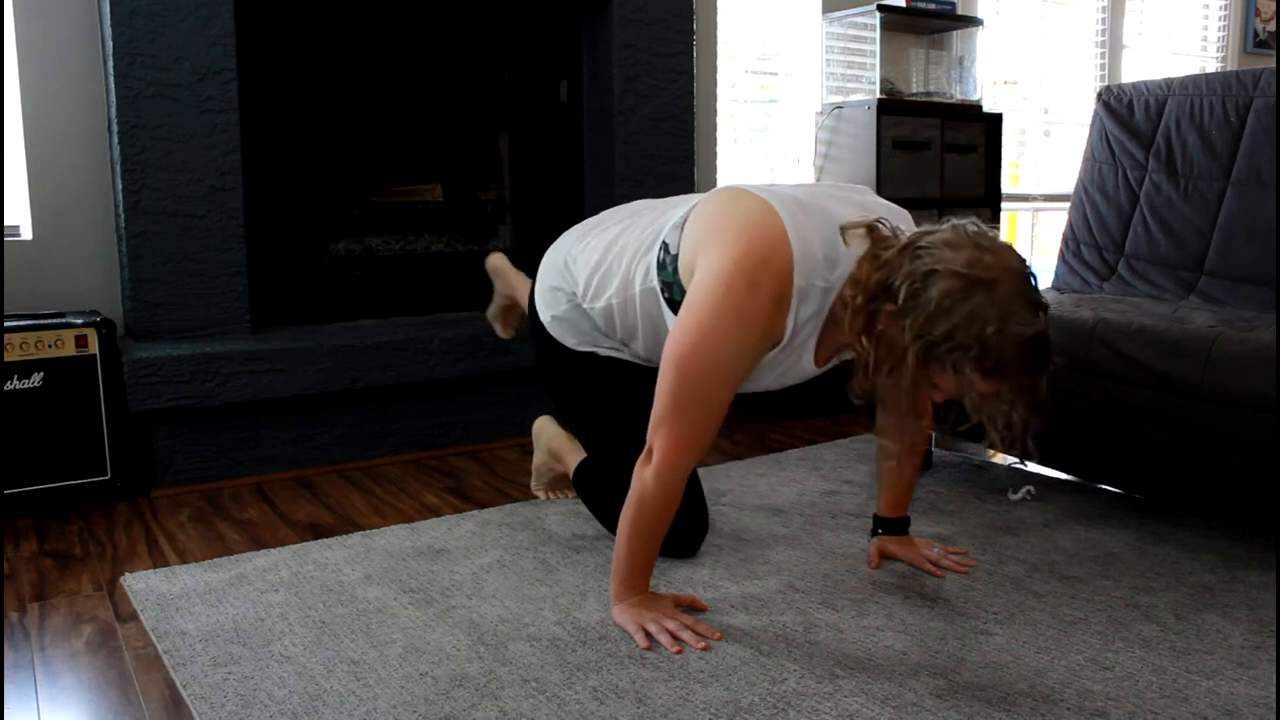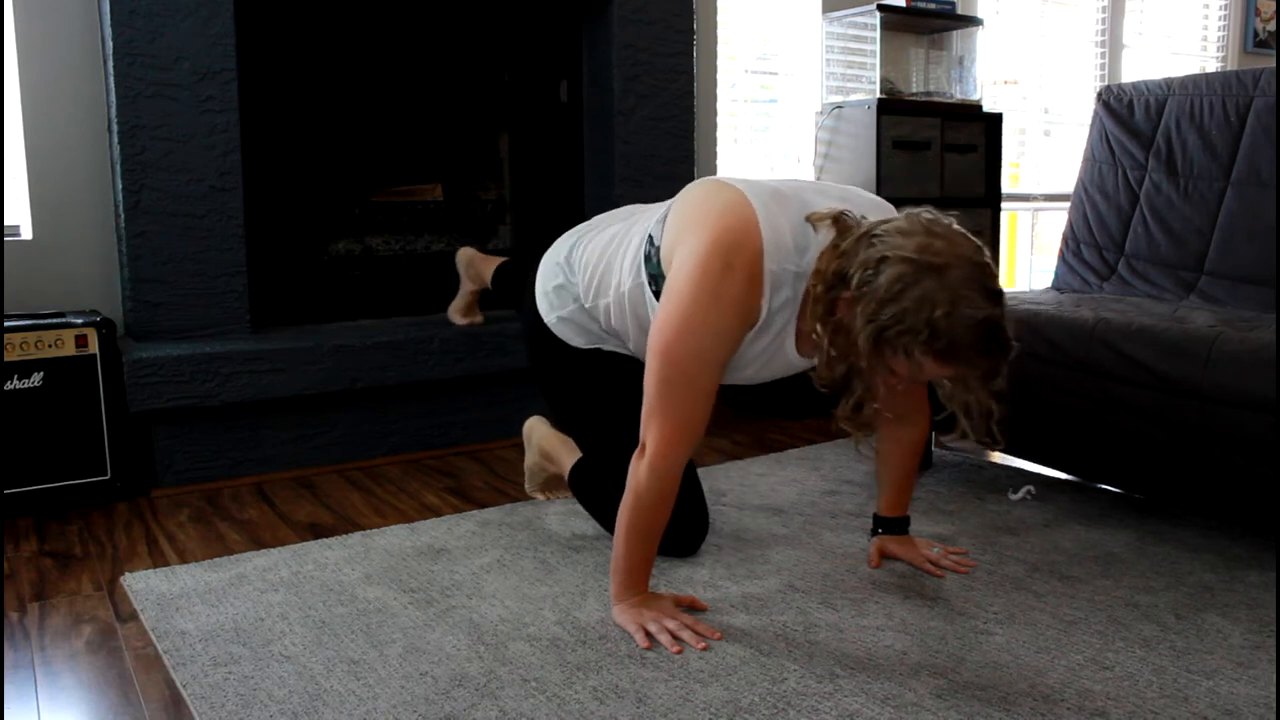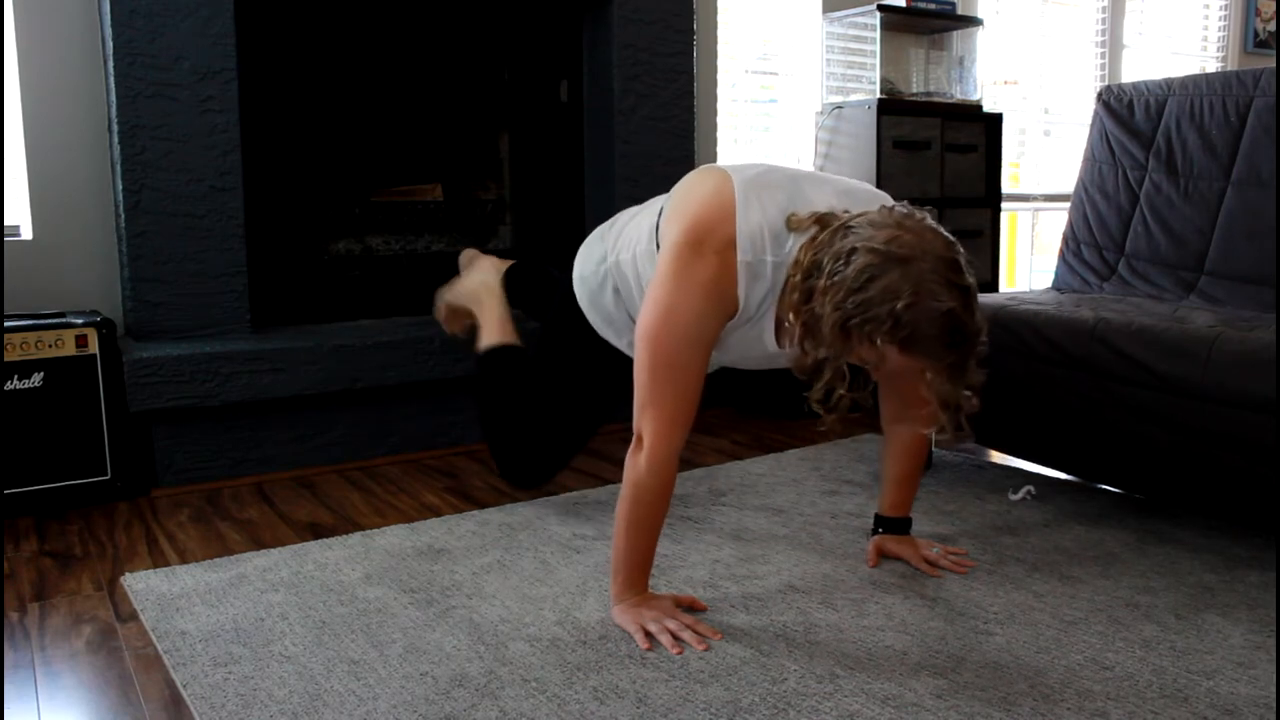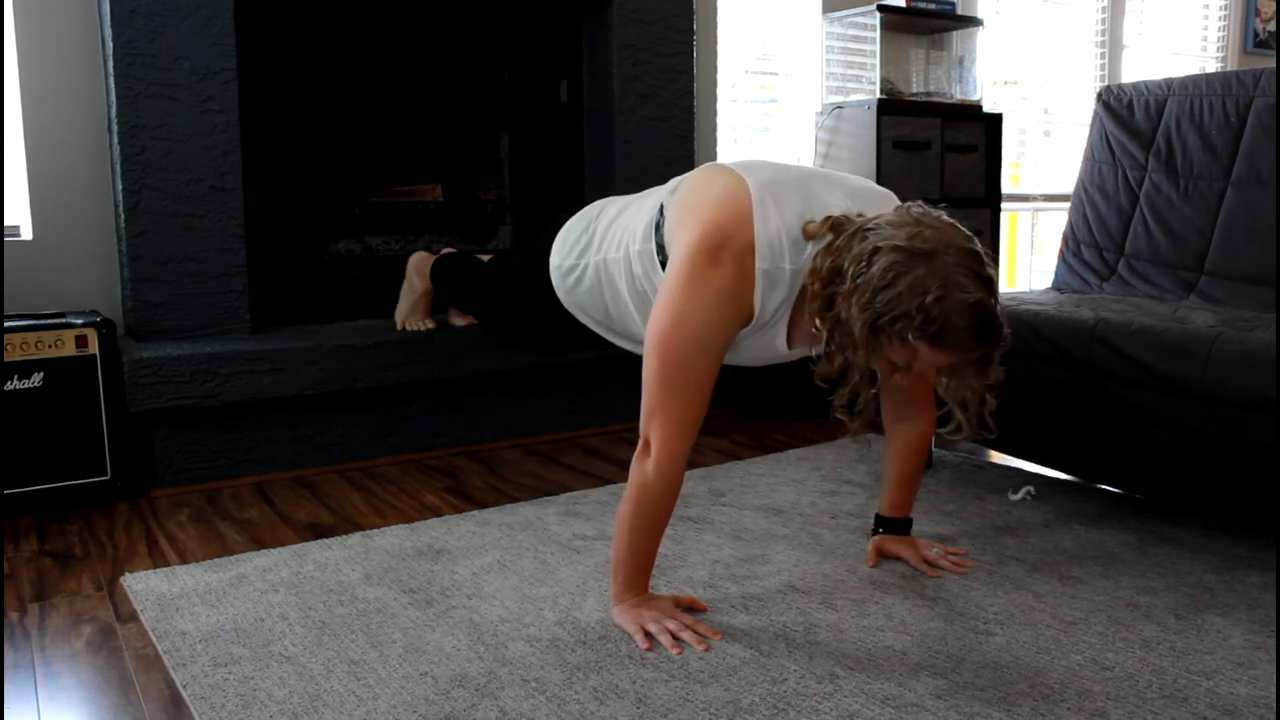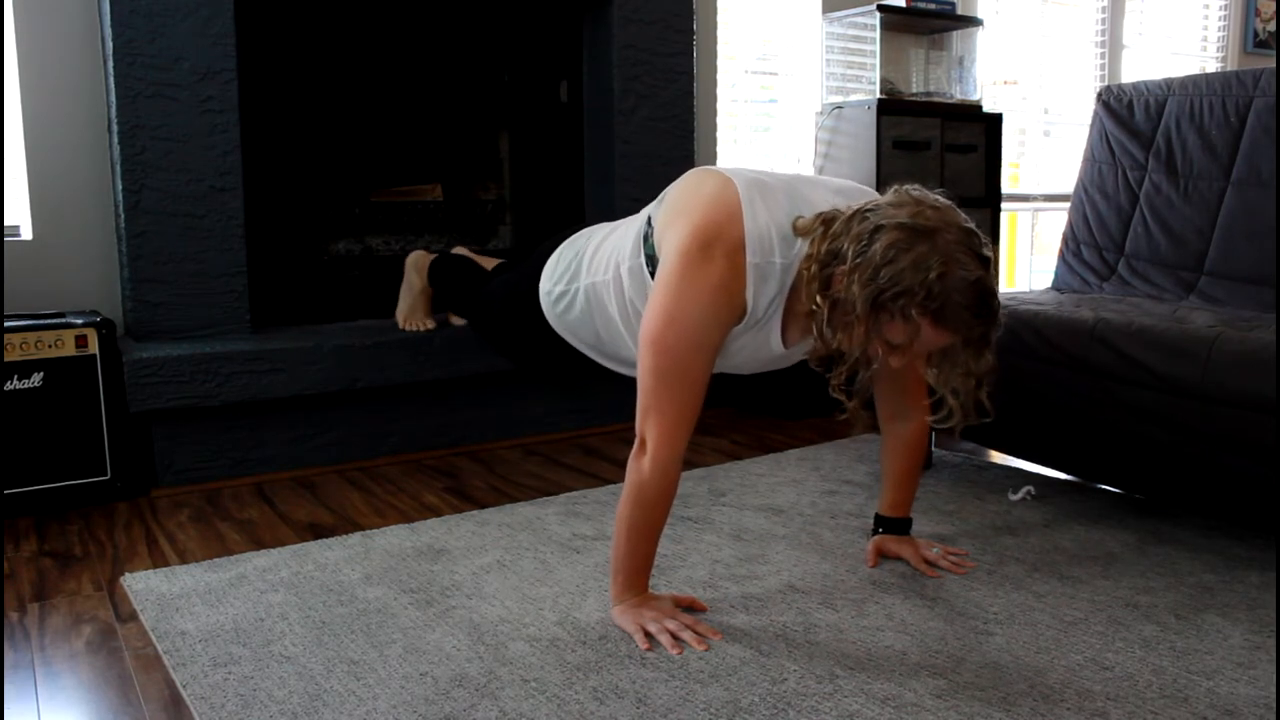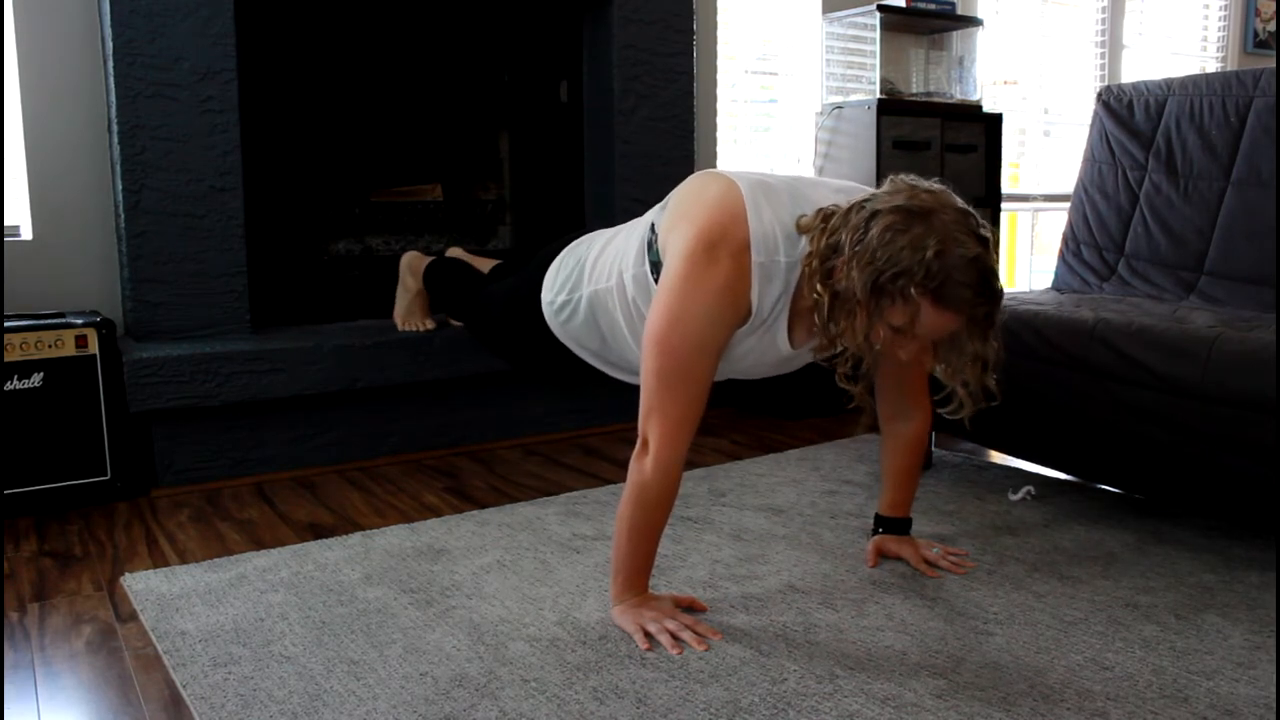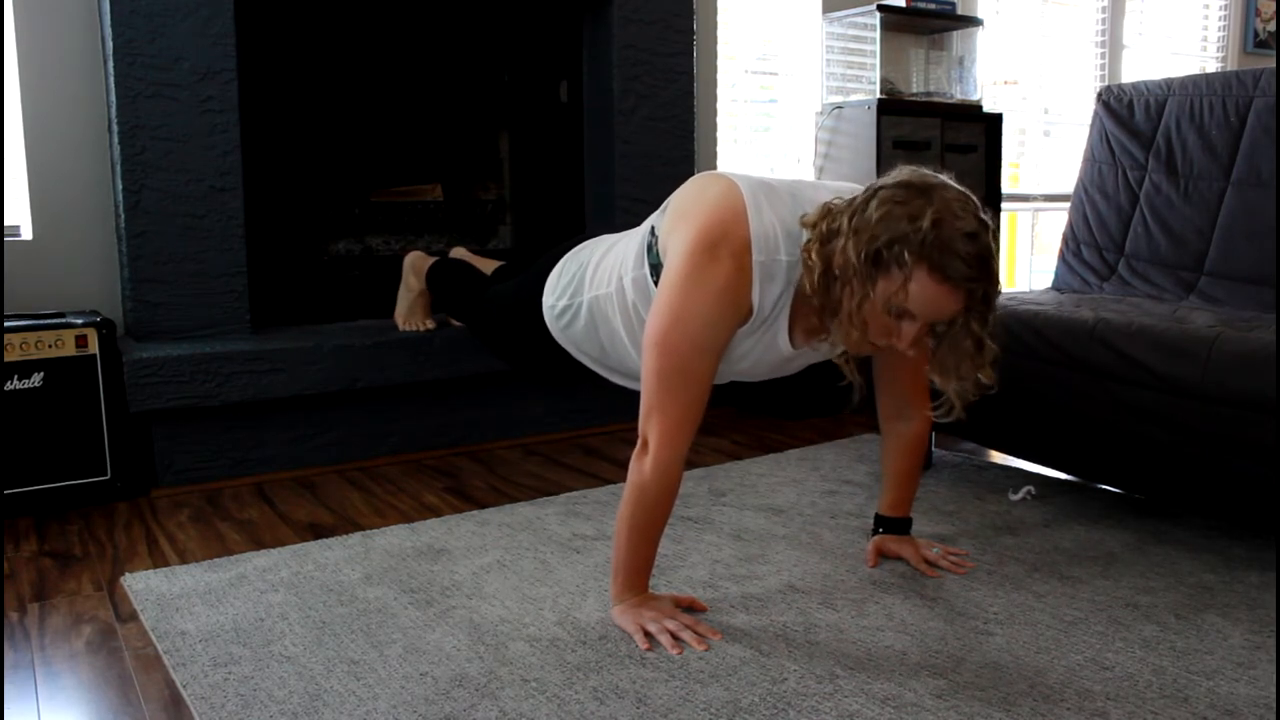
dt=0.7s
person 1, frame 1
left shoulder: (909, 272)
right shoulder: (758, 279)
left elbow: (906, 415)
right elbow: (666, 456)
left wrist: (891, 526)
right wrist: (630, 597)
left hip: (646, 281)
right hip: (582, 316)
right knee: (678, 532)
left ankle: (515, 285)
right ankle: (561, 445)
person 1, frame 2
left shoulder: (894, 265)
right shoulder: (729, 265)
left elbow: (905, 416)
right elbow: (662, 451)
left wrist: (891, 526)
right wrist: (630, 598)
left hip: (647, 287)
right hip: (580, 318)
right knee: (679, 529)
left ankle: (482, 267)
right ankle: (556, 447)
person 1, frame 3
left shoulder: (892, 262)
right shoulder: (713, 254)
left elbow: (909, 410)
right elbow: (654, 441)
left wrist: (893, 525)
right wrist: (628, 596)
left hip: (684, 312)
right hip: (613, 298)
right knee: (524, 460)
left ankle: (495, 269)
right ankle: (485, 289)
person 1, frame 4
left shoulder: (900, 259)
right shoulder: (726, 259)
left elbow: (912, 410)
right elbow: (661, 446)
left wrist: (892, 525)
right wrist: (629, 597)
left hip: (641, 282)
right hip: (587, 275)
right knee: (497, 300)
left ankle: (474, 265)
right ankle: (430, 273)
person 1, frame 5
left shoulder: (891, 260)
right shoulder: (717, 255)
left elbow: (906, 409)
right elbow: (657, 445)
left wrist: (893, 525)
right wrist: (628, 596)
left hip: (643, 302)
right hip: (576, 295)
right knee: (492, 310)
left ankle: (481, 263)
right ankle: (432, 270)
person 1, frame 6
left shoulder: (898, 264)
right shoulder: (723, 254)
left elbow: (906, 413)
right elbow: (659, 444)
left wrist: (892, 526)
right wrist: (628, 596)
left hip: (641, 299)
right hip: (578, 301)
right knee: (487, 310)
left ankle: (472, 260)
right ankle: (427, 273)
person 1, frame 7
left shoulder: (898, 269)
right shoulder: (723, 252)
left elbow: (907, 413)
right elbow: (660, 445)
left wrist: (892, 525)
right wrist: (628, 596)
left hip: (636, 300)
right hip: (576, 306)
right knee: (492, 310)
left ankle: (474, 260)
right ankle: (430, 272)
